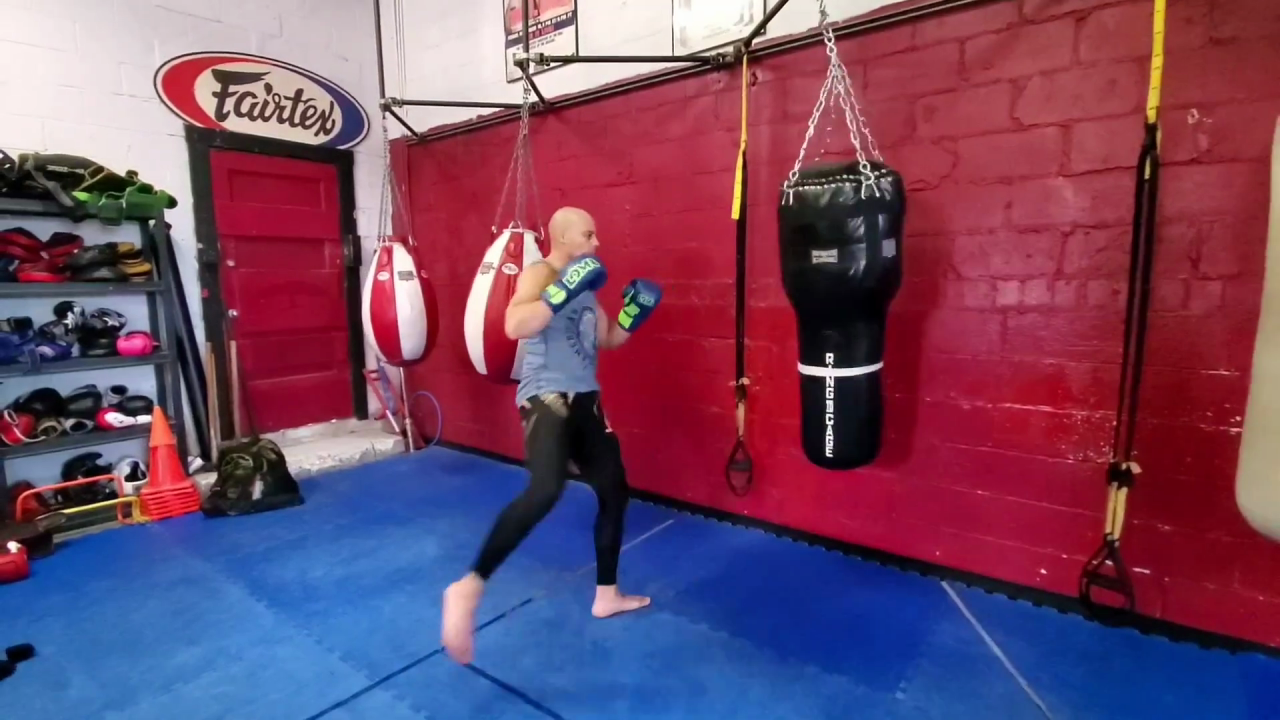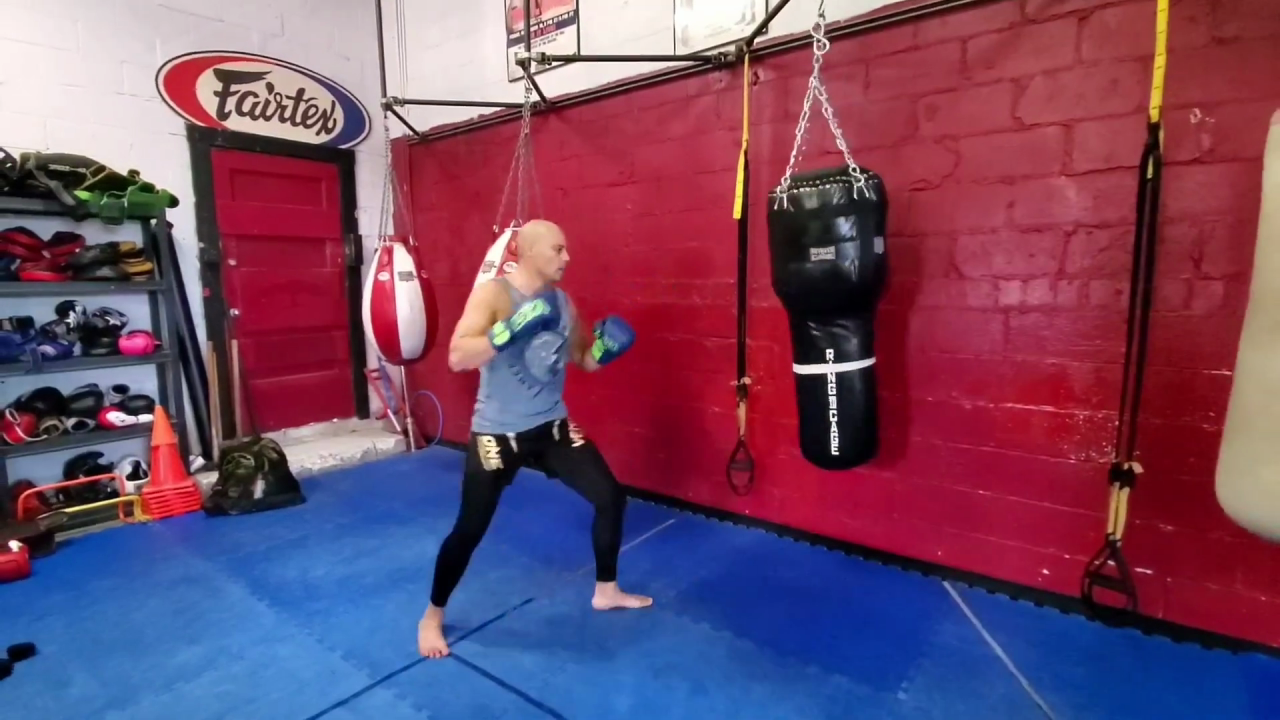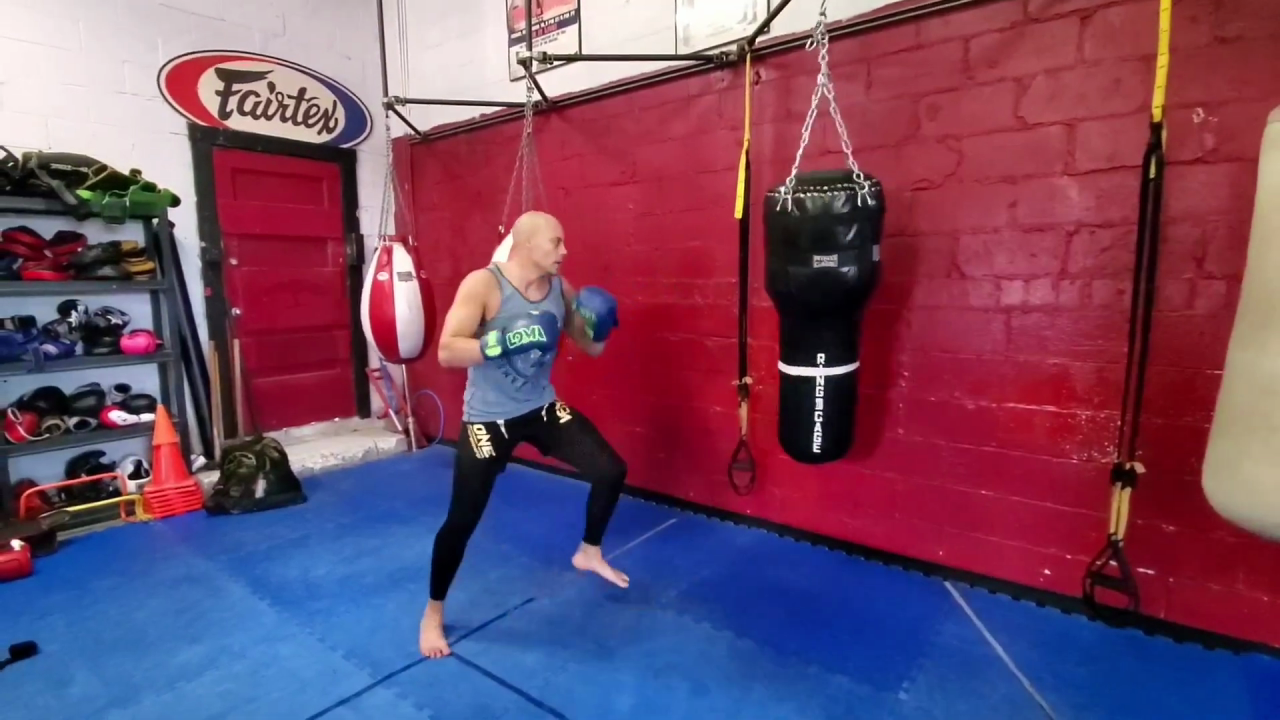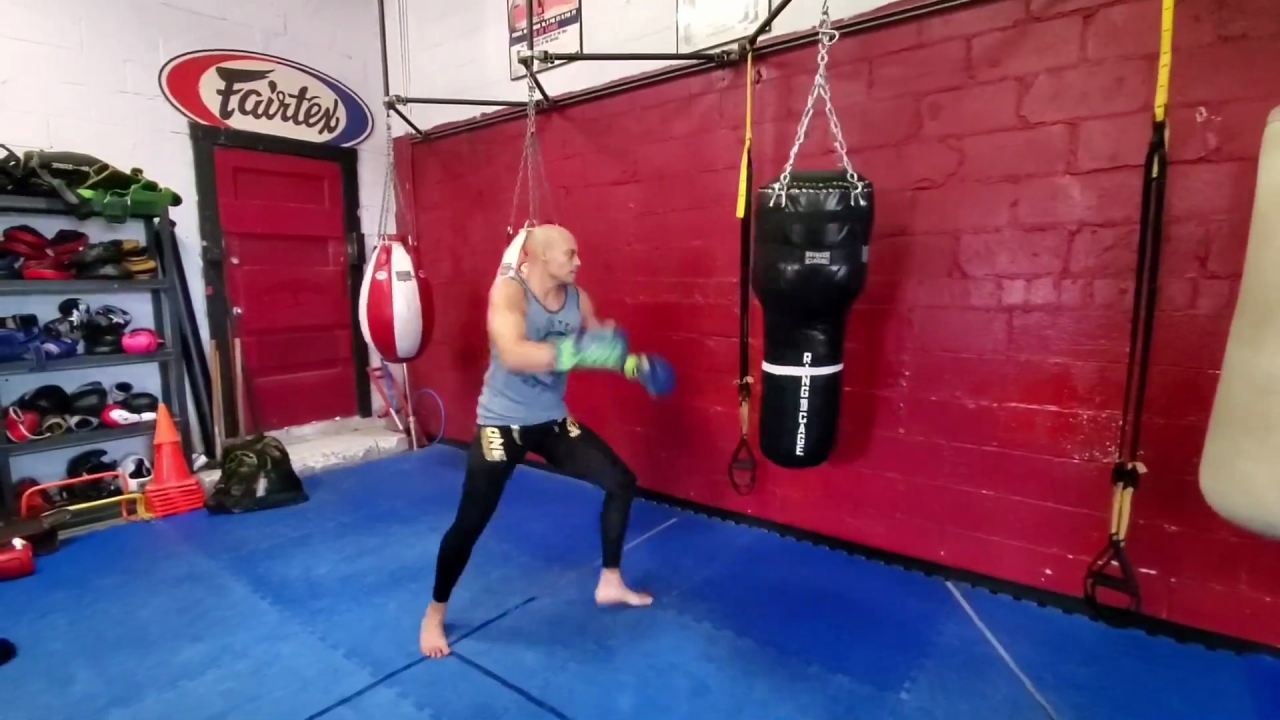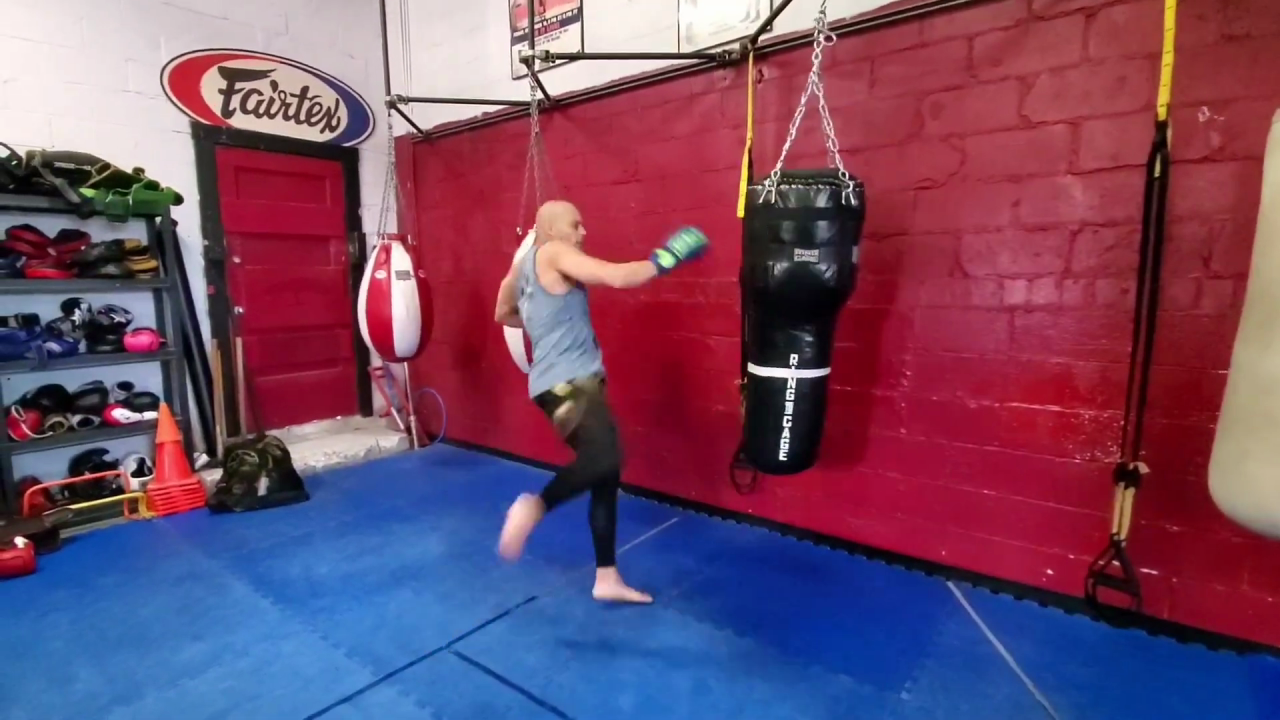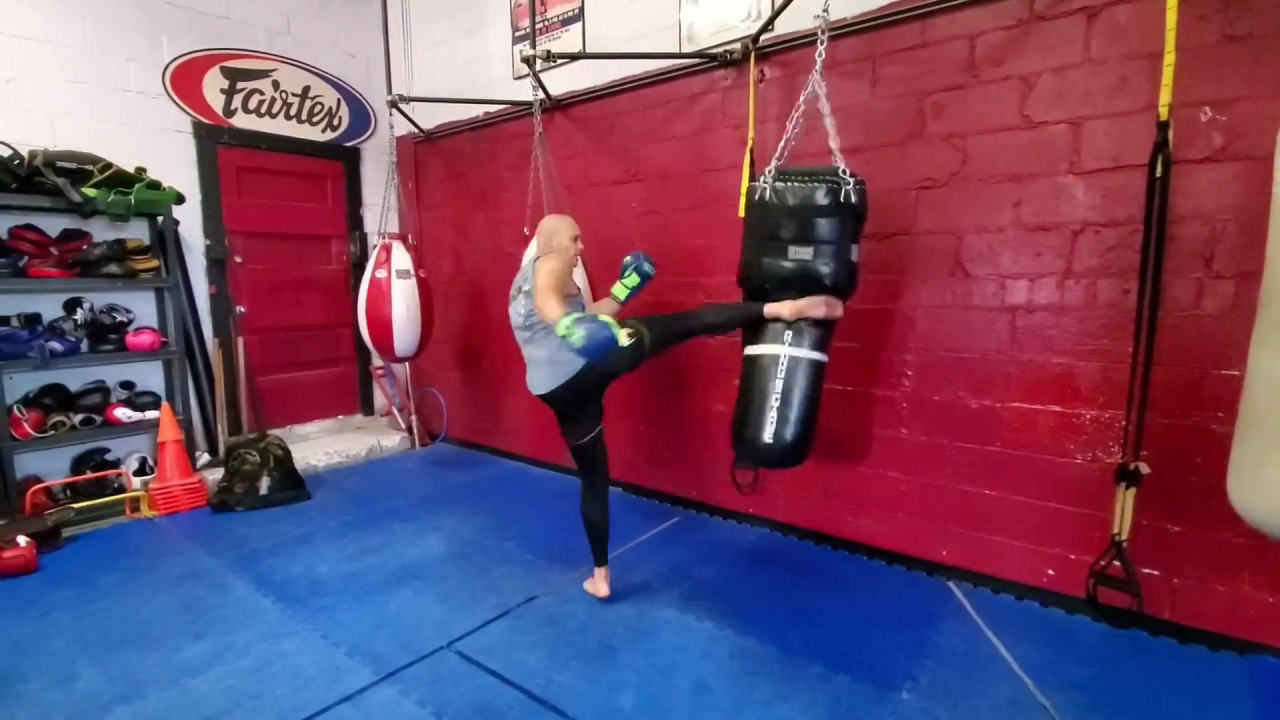
dt=0.2s
person 1, frame 1
left shoulder: (585, 285)
right shoulder: (541, 273)
left elbow: (606, 341)
right elbow: (516, 327)
left wrist: (633, 311)
right wrist: (563, 290)
left hip: (584, 401)
right hip: (547, 400)
left knee: (615, 491)
right knee: (544, 491)
left ankle: (607, 595)
right ankle: (470, 588)
person 1, frame 2
left shoulder: (562, 300)
right shoulder: (492, 294)
left elbow: (583, 361)
right elbow: (458, 358)
left wrist: (604, 347)
right wrist: (510, 331)
left hip: (552, 425)
right hip: (498, 433)
left knee: (610, 496)
right knee: (470, 530)
left ankle: (607, 591)
right ankle: (433, 613)
person 1, frame 3
left shoulder: (561, 287)
right shoulder: (481, 285)
left elbow: (592, 346)
right elbow: (447, 353)
left wrist: (598, 322)
right wrist: (504, 341)
left hip: (543, 409)
right hip: (487, 421)
left knee: (611, 469)
right knee: (461, 521)
left ankle: (590, 551)
right ankle: (433, 612)
person 1, frame 4
left shoulder: (577, 298)
right shoulder: (509, 291)
left elbow: (606, 345)
right elbow: (515, 356)
left wrist: (642, 367)
right wrist: (580, 352)
left hip: (553, 421)
right hip: (502, 425)
left knee: (621, 483)
right knee: (470, 524)
left ankle: (611, 582)
right ankle: (435, 613)
person 1, frame 5
left shoulder: (521, 268)
right shoulder: (554, 253)
left elbow: (502, 315)
right elbow: (619, 278)
right wrist: (672, 253)
left hip: (564, 382)
right hip: (570, 381)
left knee: (605, 477)
right knee: (601, 464)
left ankle: (607, 578)
right ankle: (533, 507)
person 1, frame 6
left shoulder: (526, 278)
right shoulder: (551, 264)
right elbow: (546, 300)
left wrist: (625, 287)
right wrist: (574, 327)
left hip: (555, 388)
right hip: (584, 365)
left knee: (594, 478)
right knee: (685, 324)
left ankle: (599, 577)
right ankle: (780, 310)
